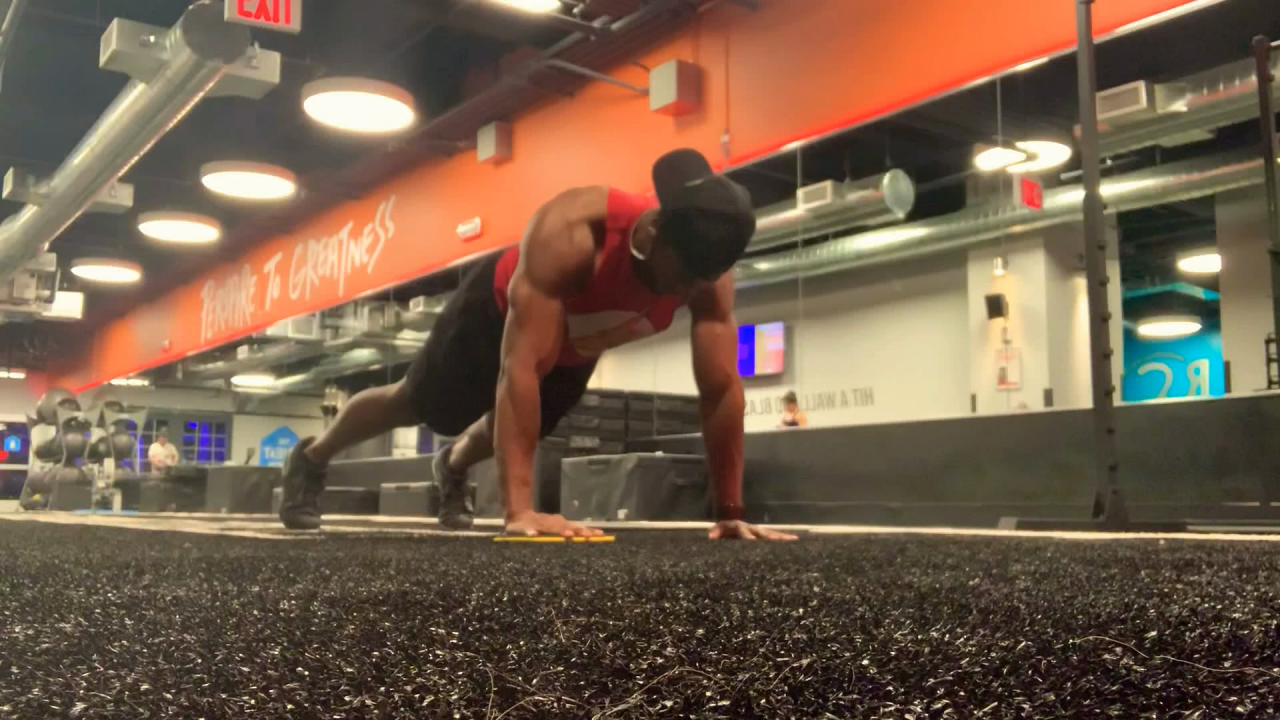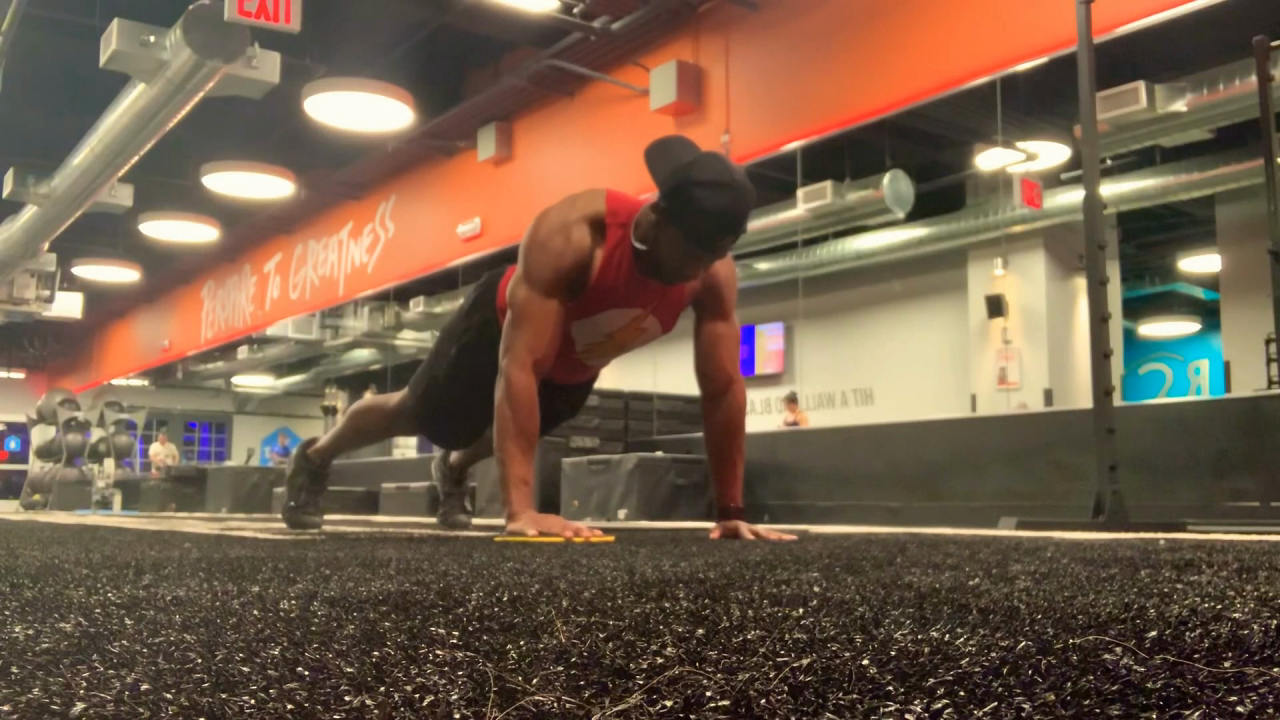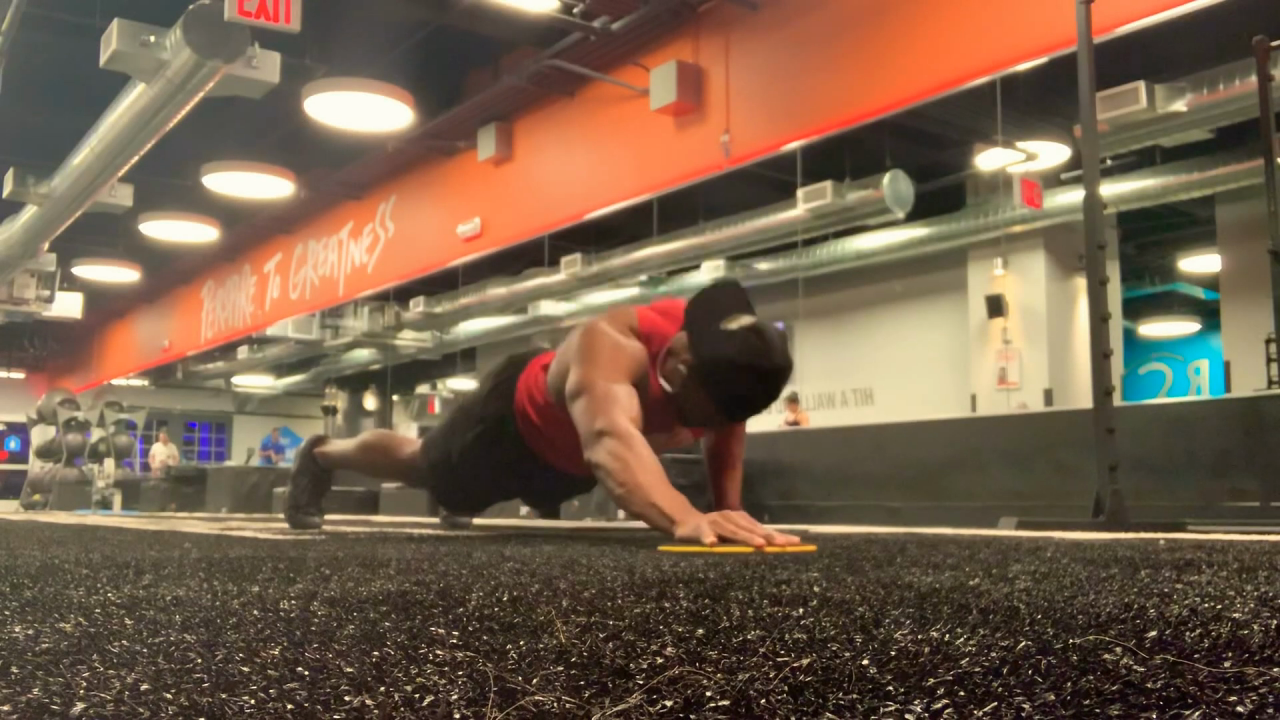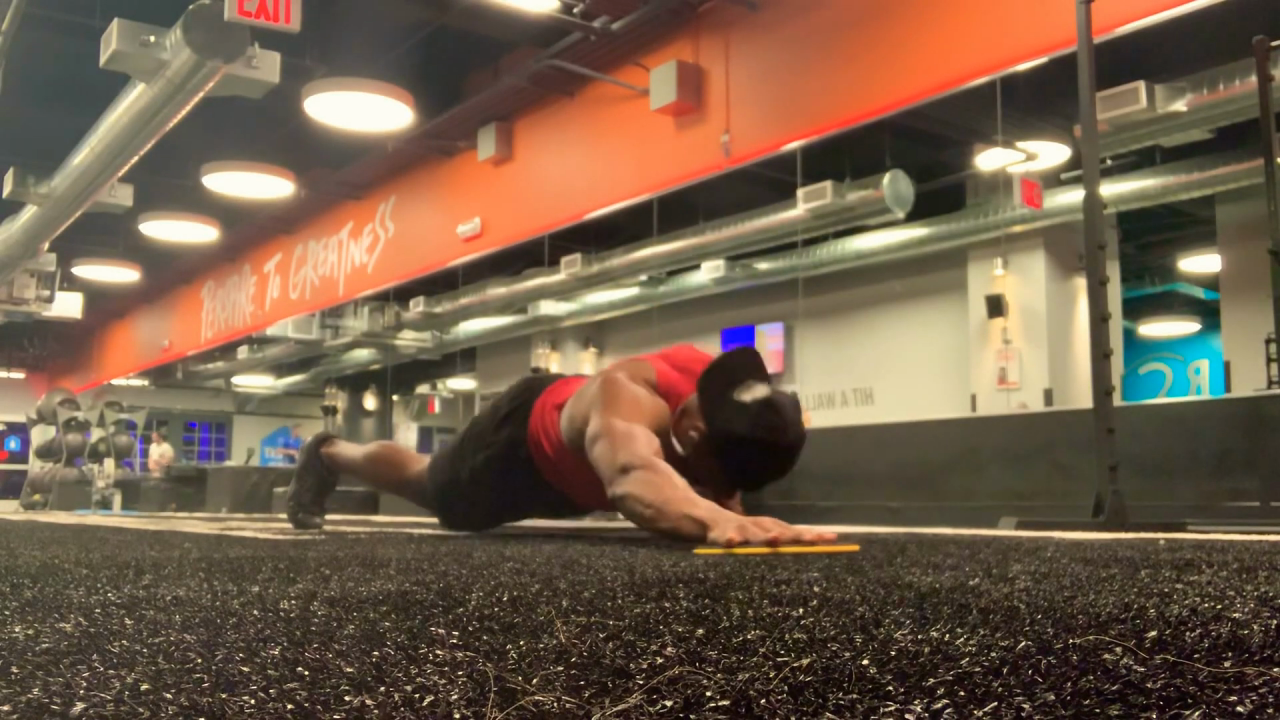
dt=1s
person 1, frame 1
left shoulder: (704, 275)
right shoulder: (568, 231)
left elbow: (722, 386)
right elbow: (520, 367)
left wrist: (731, 511)
right wrist: (519, 508)
left hip: (577, 348)
right hip: (494, 314)
left knee: (528, 424)
right knee: (412, 404)
left ankle: (454, 468)
right ankle: (311, 459)
person 1, frame 2
left shoulder: (712, 273)
right shoulder: (570, 235)
left elbow: (723, 387)
right elbow: (519, 367)
left wrist: (729, 511)
right wrist: (520, 509)
left hip: (576, 369)
right hip: (497, 331)
left knee: (513, 429)
right knee: (413, 415)
left ankle: (453, 471)
right ankle: (314, 459)
person 1, frame 3
left shoulder: (718, 358)
right shoulder: (613, 346)
left elbow: (727, 430)
right elbow: (611, 441)
left wrist: (728, 510)
right wrist: (685, 519)
right hip: (516, 424)
right knee: (422, 466)
left ankle: (462, 504)
right ankle: (321, 457)
person 1, frame 4
left shoulder: (734, 390)
right shoulder: (629, 401)
right elbow: (634, 478)
left wrist: (728, 511)
right wrist: (721, 523)
left hip: (573, 452)
right hip: (526, 439)
right knee: (425, 483)
right ankle: (328, 454)
